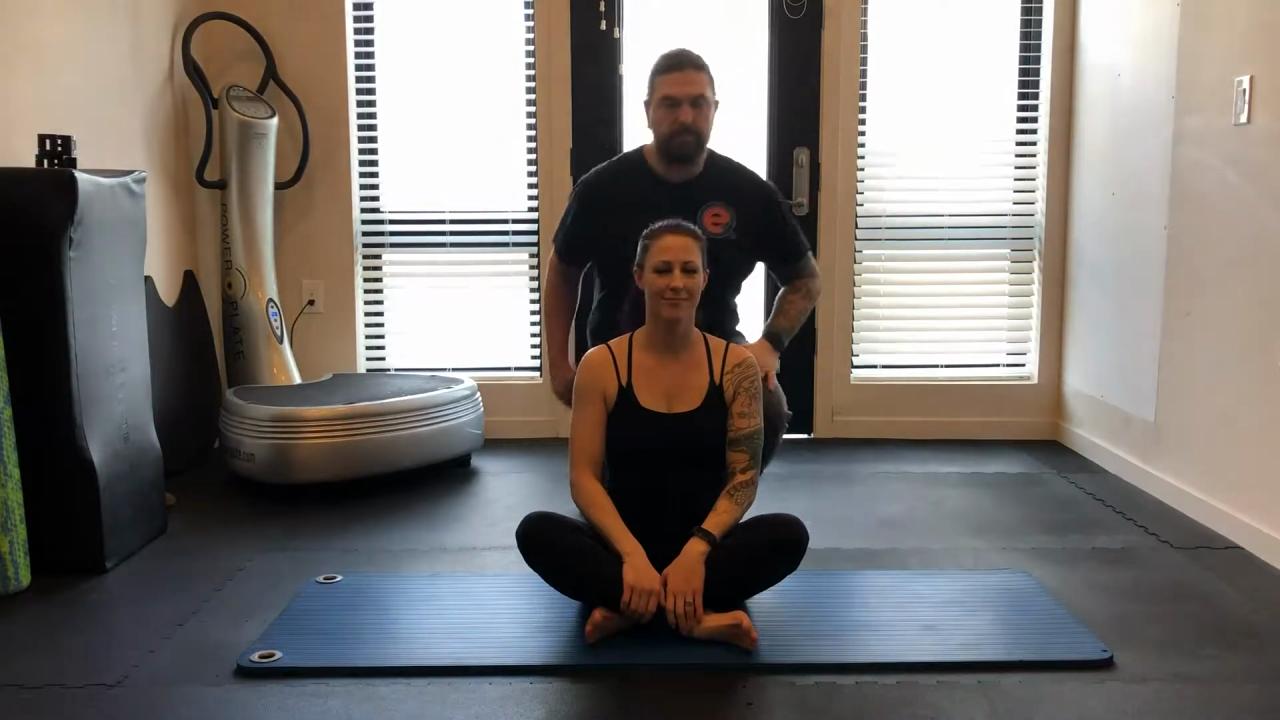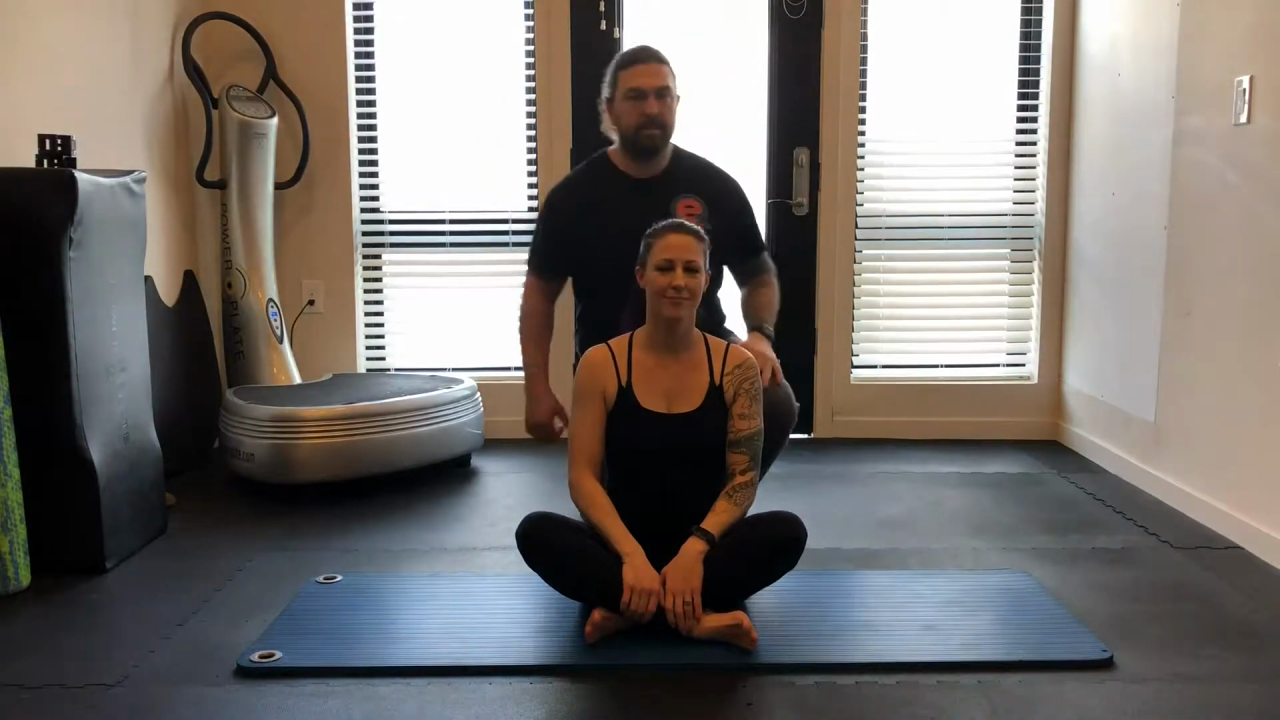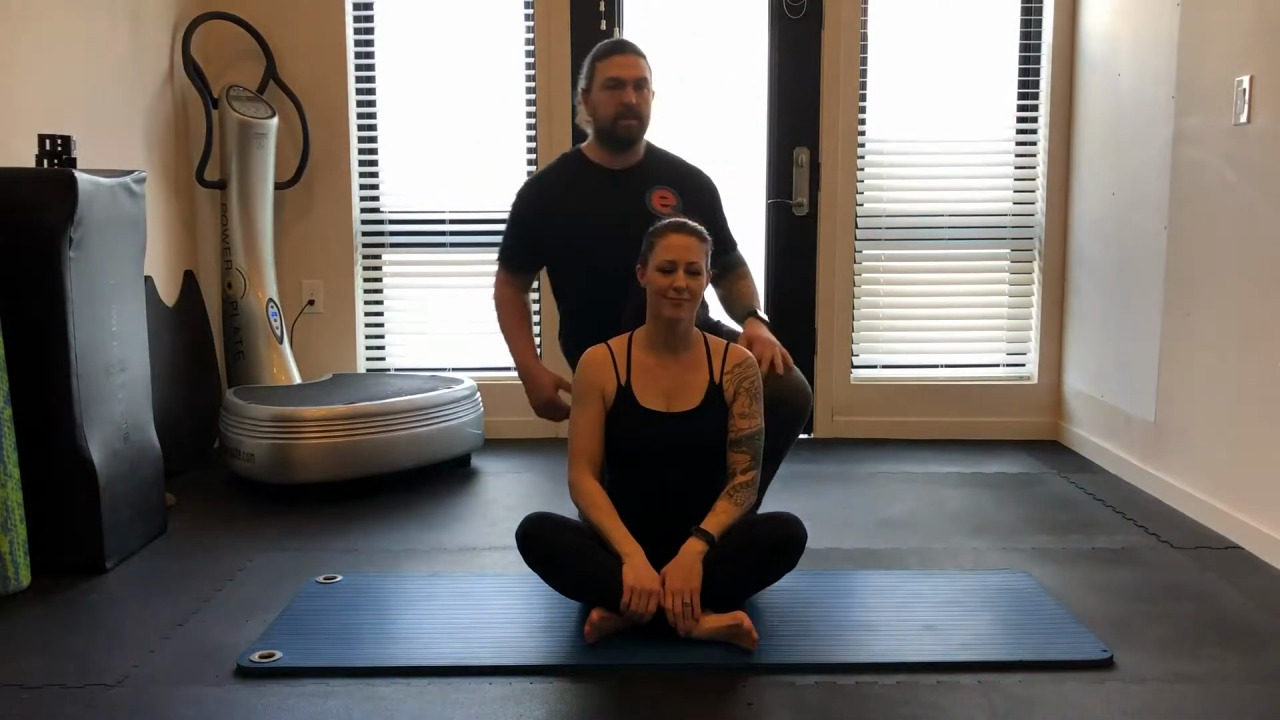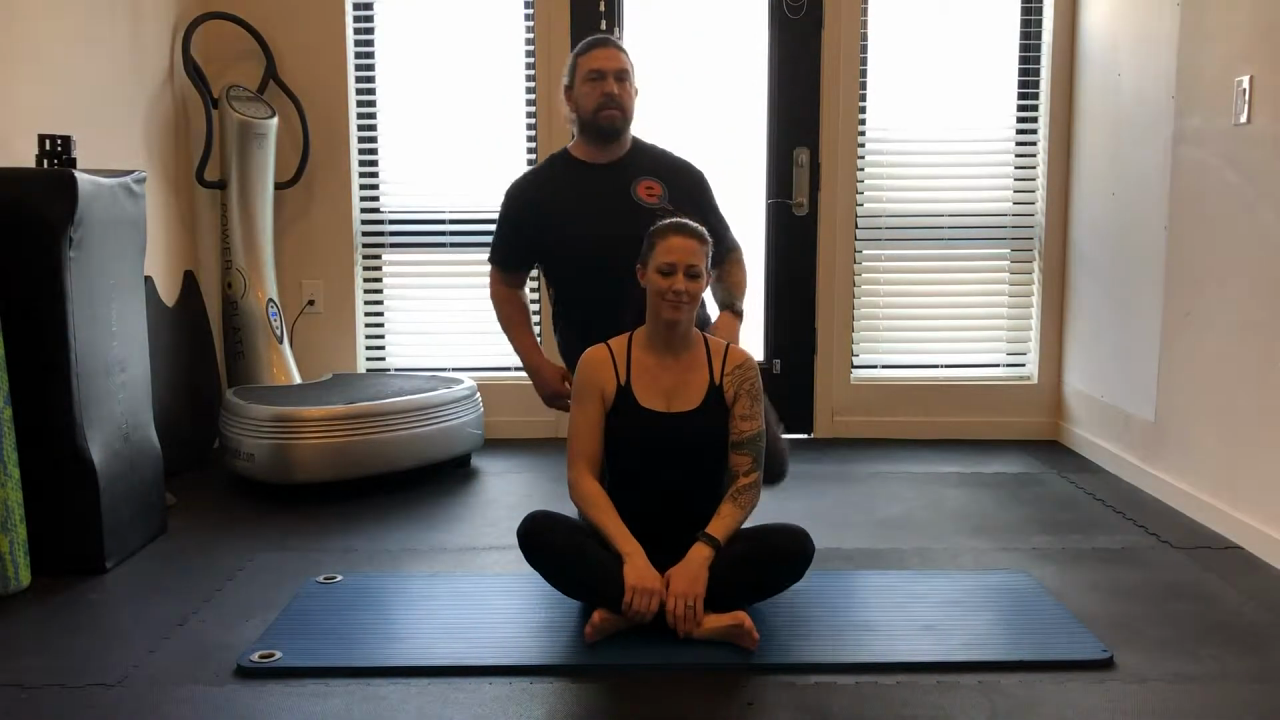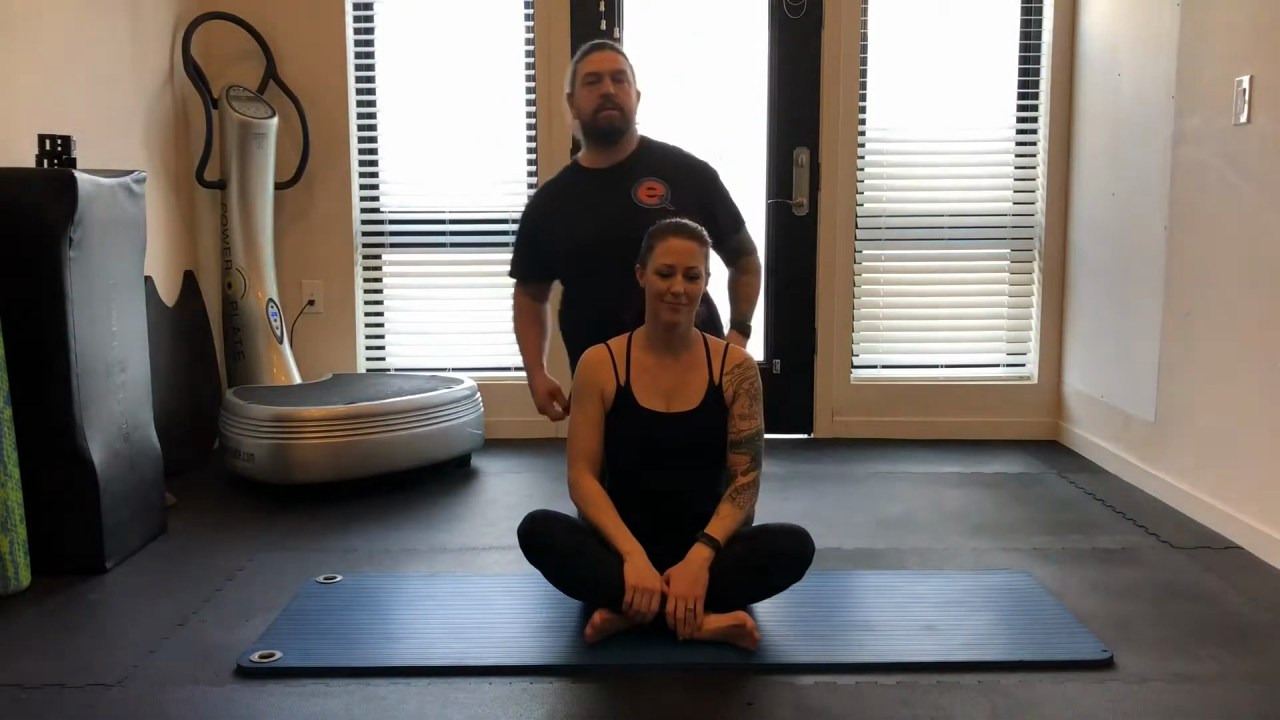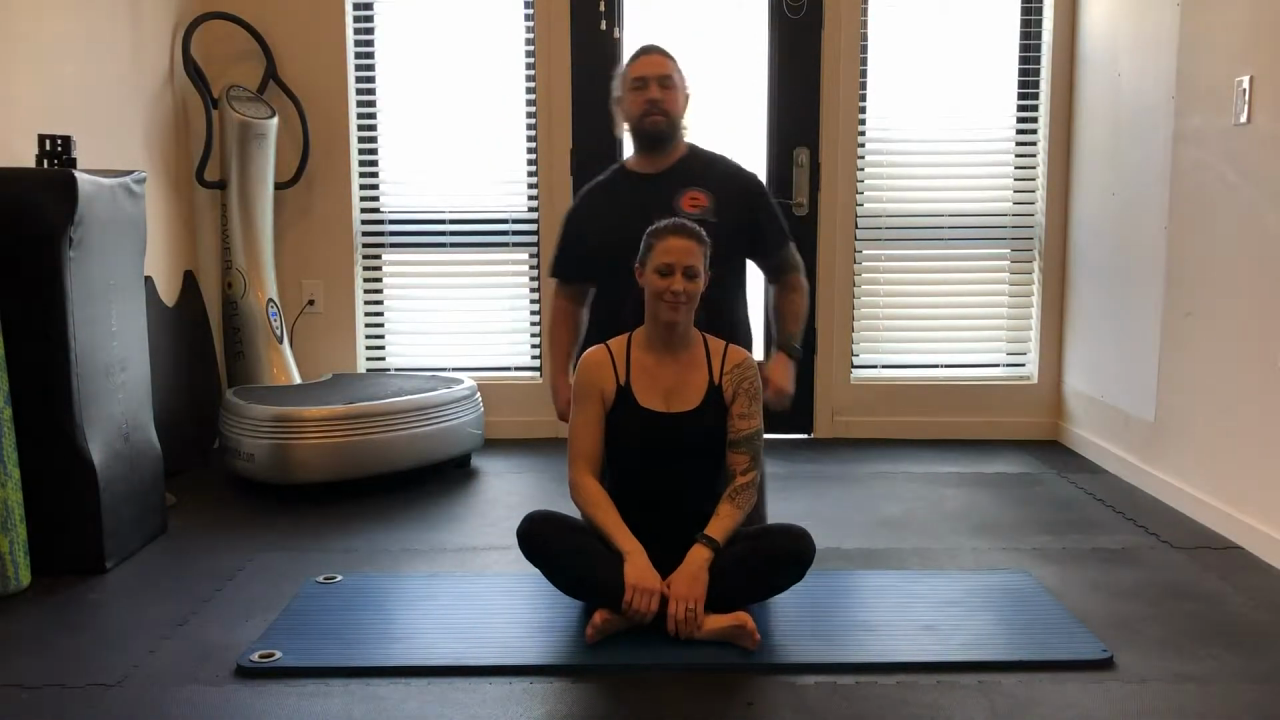
dt=0.2s
person 1, frame 1
left shoulder: (736, 365)
right shoulder: (600, 365)
left elbow: (744, 477)
right elbow: (584, 478)
left wrist: (696, 549)
right wrist: (633, 555)
left hip: (705, 549)
right hip: (625, 548)
left knee: (788, 534)
right knee: (536, 531)
left ankle: (630, 609)
right ankle: (701, 618)
person 1, frame 2
left shoulder: (737, 366)
right shoulder: (600, 364)
left elbow: (744, 478)
right elbow: (583, 477)
left wrist: (695, 548)
right wrist: (632, 556)
left hip: (704, 550)
right hip: (624, 549)
left knee: (787, 532)
right knee: (536, 531)
left ankle: (630, 609)
right ankle: (698, 618)
person 1, frame 3
left shoulder: (736, 366)
right shoulder: (600, 364)
left elbow: (745, 479)
right elbow: (583, 477)
left wrist: (694, 548)
right wrist: (632, 556)
left hip: (703, 549)
right hip: (624, 549)
left knee: (787, 533)
right knee: (536, 532)
left ankle: (631, 610)
right ankle: (699, 618)
person 1, frame 4
left shoulder: (737, 368)
right shoulder: (599, 364)
left elbow: (747, 481)
right elbow: (582, 477)
left wrist: (701, 554)
right wrist: (633, 556)
left hip: (704, 550)
right hip: (623, 550)
left knee: (794, 546)
right knee: (537, 531)
left ankle: (630, 610)
right ankle: (701, 618)
person 1, frame 5
left shoulder: (736, 367)
right shoulder: (599, 364)
left elbow: (745, 480)
right elbow: (582, 477)
left wrist: (700, 556)
right wrist: (633, 555)
left hip: (704, 549)
right hip: (624, 549)
left knee: (794, 546)
right knee: (537, 530)
left ankle: (631, 610)
right ankle: (702, 619)
person 1, frame 6
left shoulder: (736, 366)
right shoulder: (599, 365)
left elbow: (745, 480)
right elbow: (583, 477)
left wrist: (699, 558)
right wrist: (634, 554)
left hip: (706, 549)
right hip: (625, 549)
left knee: (794, 545)
right knee: (537, 529)
left ankle: (631, 610)
right ankle: (702, 619)
person 2, frame 1
left shoulder: (748, 193)
right shoulder: (602, 190)
left elbow: (805, 279)
right elbow: (564, 271)
left wrist: (771, 342)
right wrist: (558, 361)
left knee: (767, 412)
person 2, frame 2
left shoulder: (714, 187)
right shoulder: (573, 197)
left elbow: (759, 275)
right elbow: (540, 293)
left wrist: (760, 336)
right wrist: (537, 392)
left knee: (776, 407)
person 2, frame 3
left shoulder: (689, 183)
right shoulder: (546, 192)
left elbow: (730, 271)
right elbow: (511, 285)
left wrist: (754, 322)
right wrist: (531, 372)
left knee: (789, 394)
person 2, frame 4
left shoulder: (677, 176)
right shoulder: (534, 191)
left elbow: (726, 256)
right elbow: (505, 280)
left wrist: (730, 315)
right wrist: (536, 362)
left knee: (767, 460)
person 2, frame 5
left shoulder: (687, 175)
right shoulder: (550, 203)
left elbow: (744, 257)
right elbow: (530, 293)
left wrist: (739, 333)
right wrist: (536, 374)
person 2, frame 6
left shoulder: (734, 186)
right shoulder: (593, 203)
left elbow: (788, 274)
right elbow: (569, 295)
left wrist: (784, 352)
right wrist: (560, 378)
